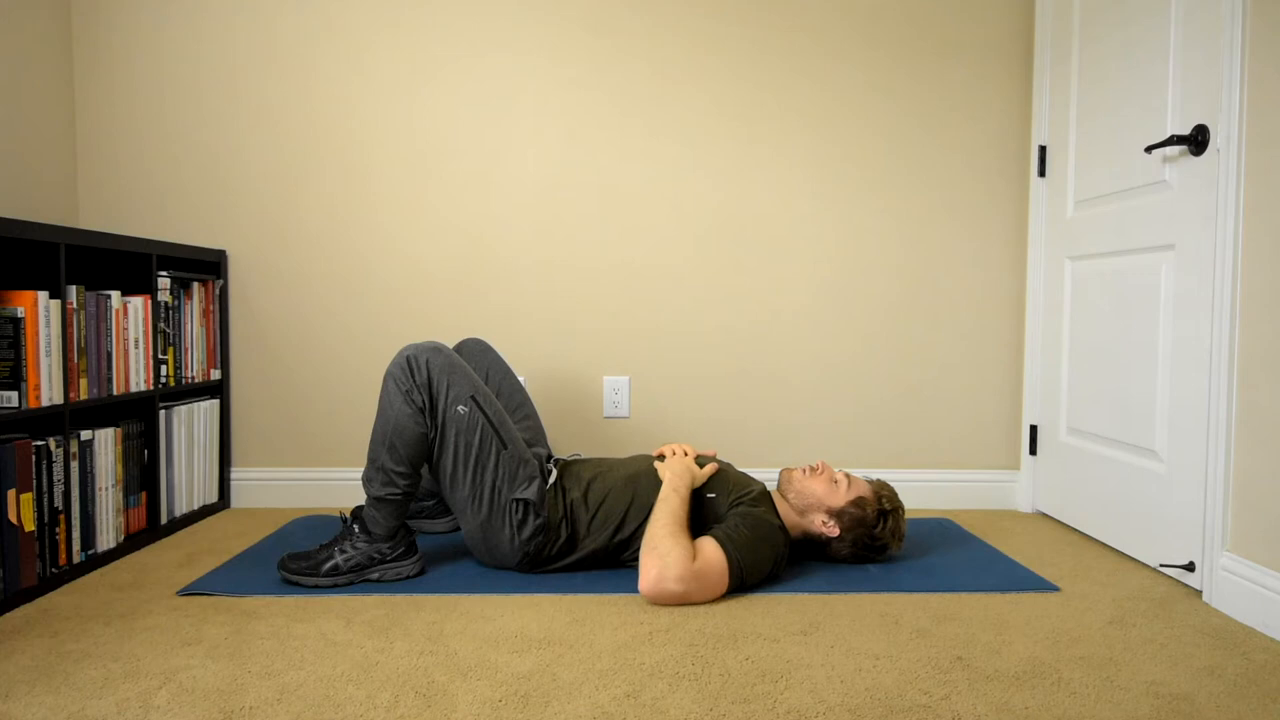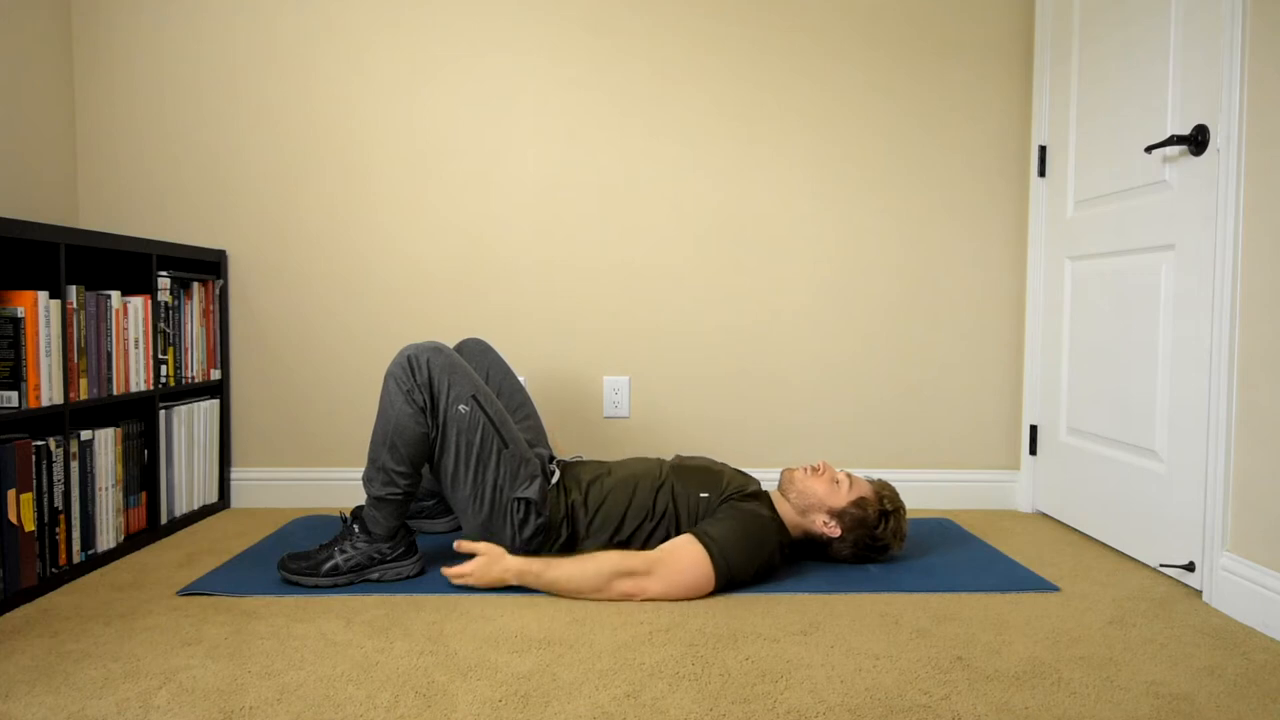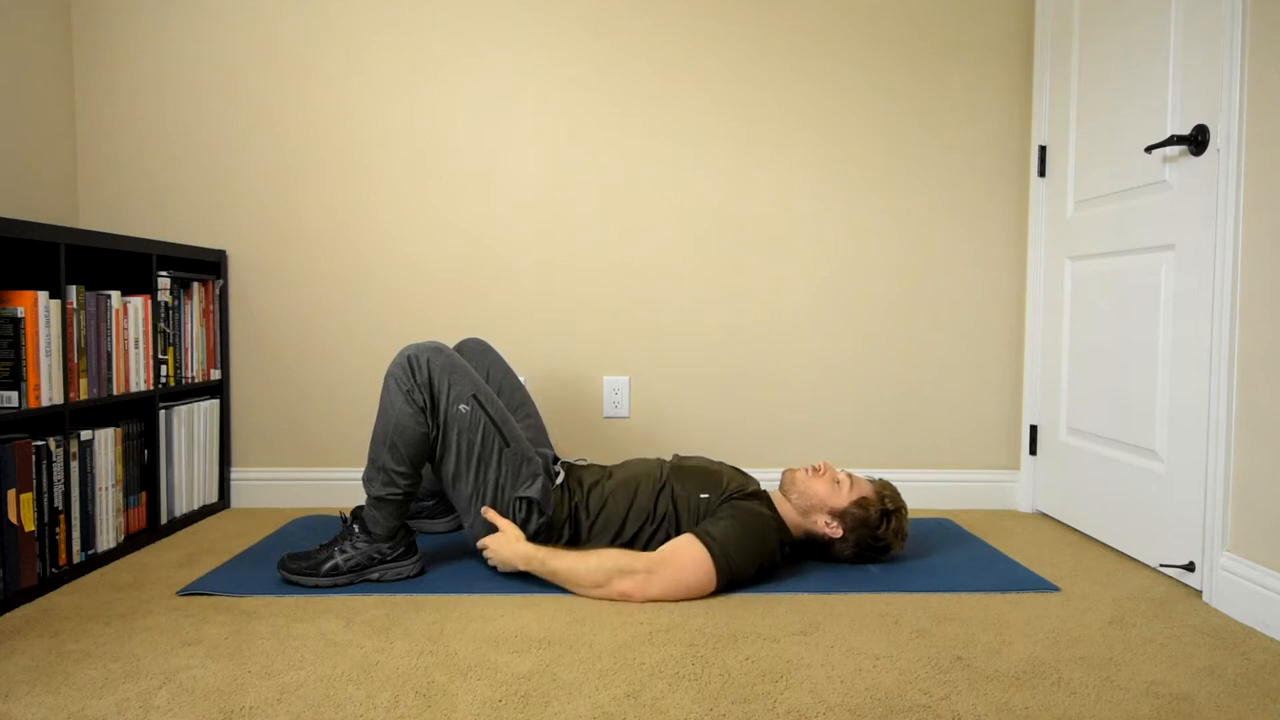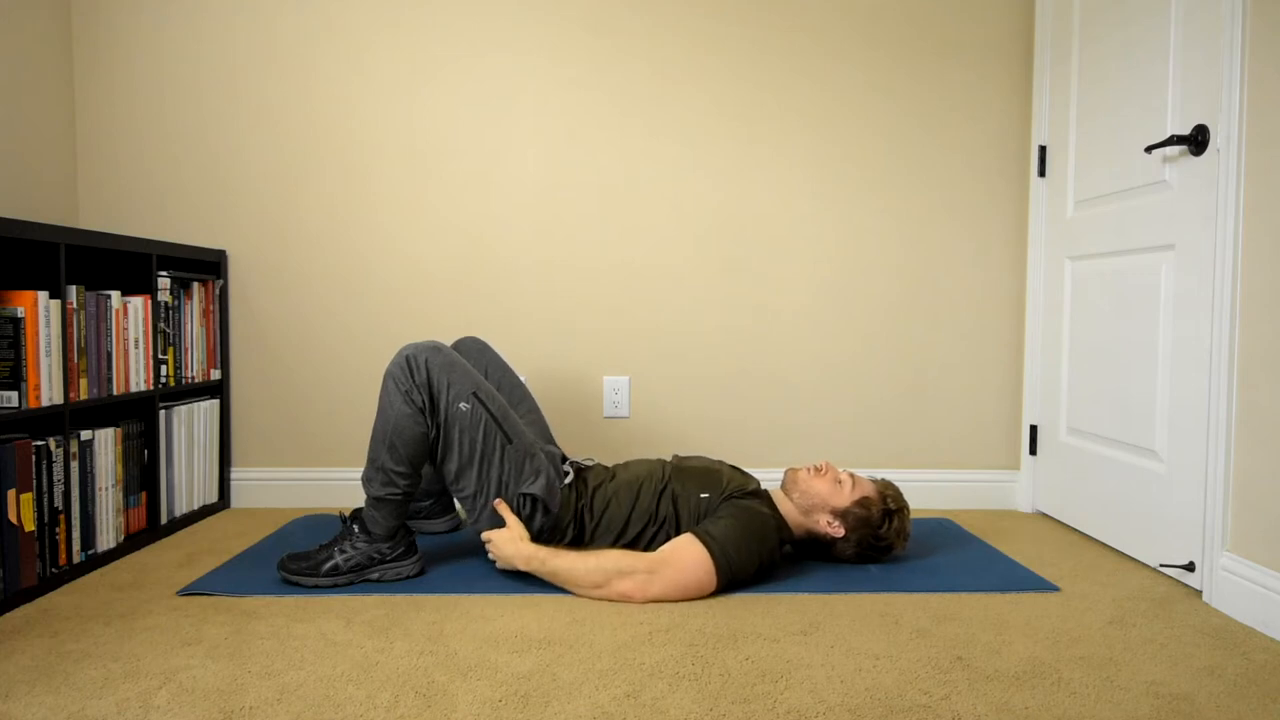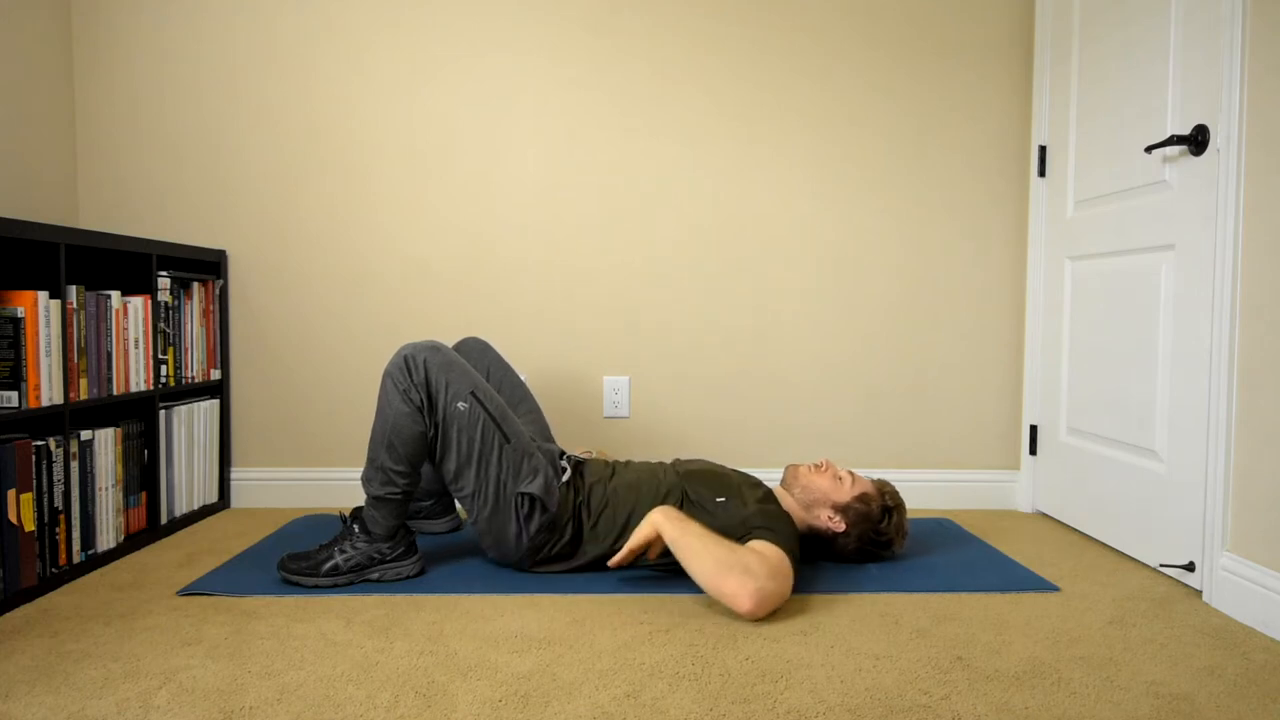
dt=0.7s
person 1, frame 1
left shoulder: (760, 538)
right shoulder: (755, 504)
left elbow: (662, 580)
left wrist: (677, 480)
right wrist: (681, 462)
left hip: (524, 520)
right hip: (553, 480)
left knee: (421, 364)
right knee: (470, 353)
left ankle: (379, 541)
right ankle: (429, 501)
person 1, frame 2
left shoulder: (753, 535)
right shoulder: (751, 503)
left elbow: (640, 579)
left wrist: (512, 567)
left hip: (528, 516)
right hip: (555, 484)
left knee: (422, 365)
right knee: (470, 353)
left ankle: (378, 543)
right ankle: (429, 503)
person 1, frame 3
left shoulder: (752, 536)
right shoulder: (750, 503)
left elbow: (640, 578)
left wrist: (525, 555)
left hip: (532, 511)
right hip: (558, 481)
left knee: (422, 365)
right knee: (471, 352)
left ankle: (379, 542)
right ankle: (429, 500)
person 1, frame 4
left shoulder: (753, 533)
right shoulder: (751, 503)
left elbow: (640, 580)
left wrist: (527, 556)
left hip: (538, 508)
right hip: (564, 479)
left knee: (420, 365)
right knee: (468, 351)
left ankle: (379, 543)
right ankle: (428, 503)
person 1, frame 5
left shoulder: (772, 528)
right shoulder: (758, 501)
left elbow: (751, 591)
left wrist: (667, 520)
right wrist: (603, 462)
left hip: (534, 514)
right hip: (564, 477)
left knee: (419, 363)
right knee: (469, 352)
left ankle: (378, 541)
right ankle: (428, 503)
